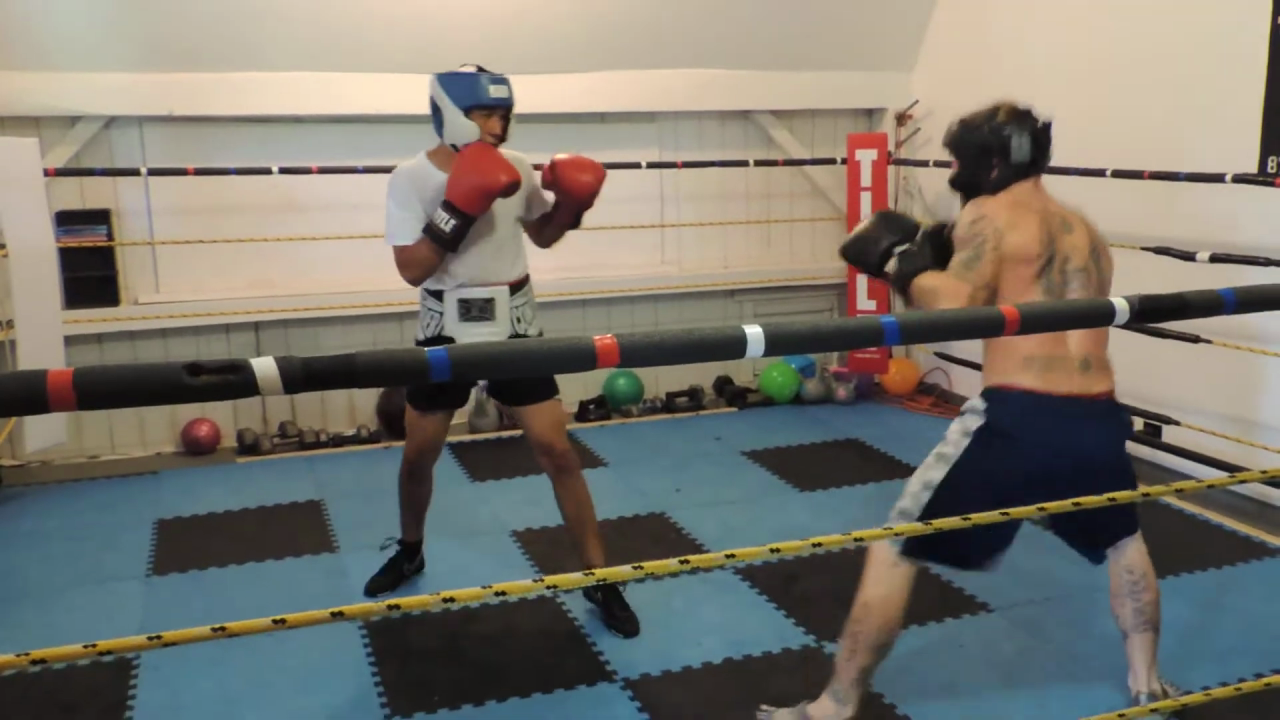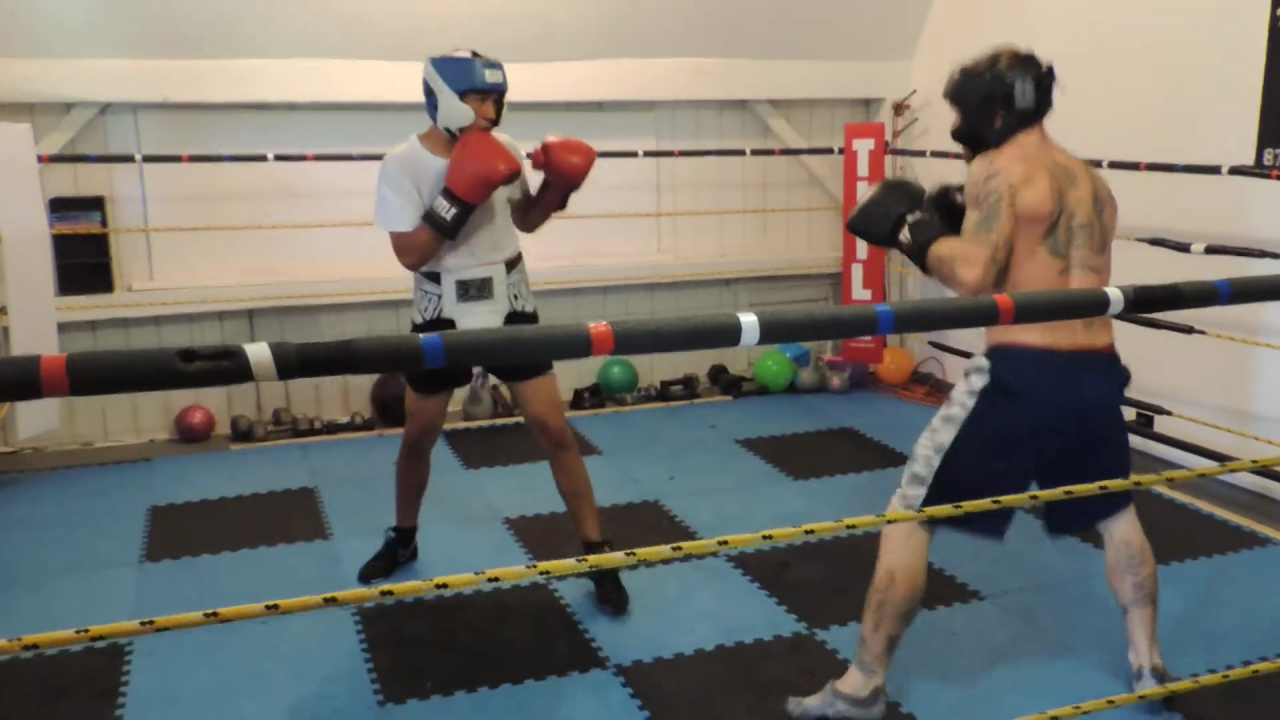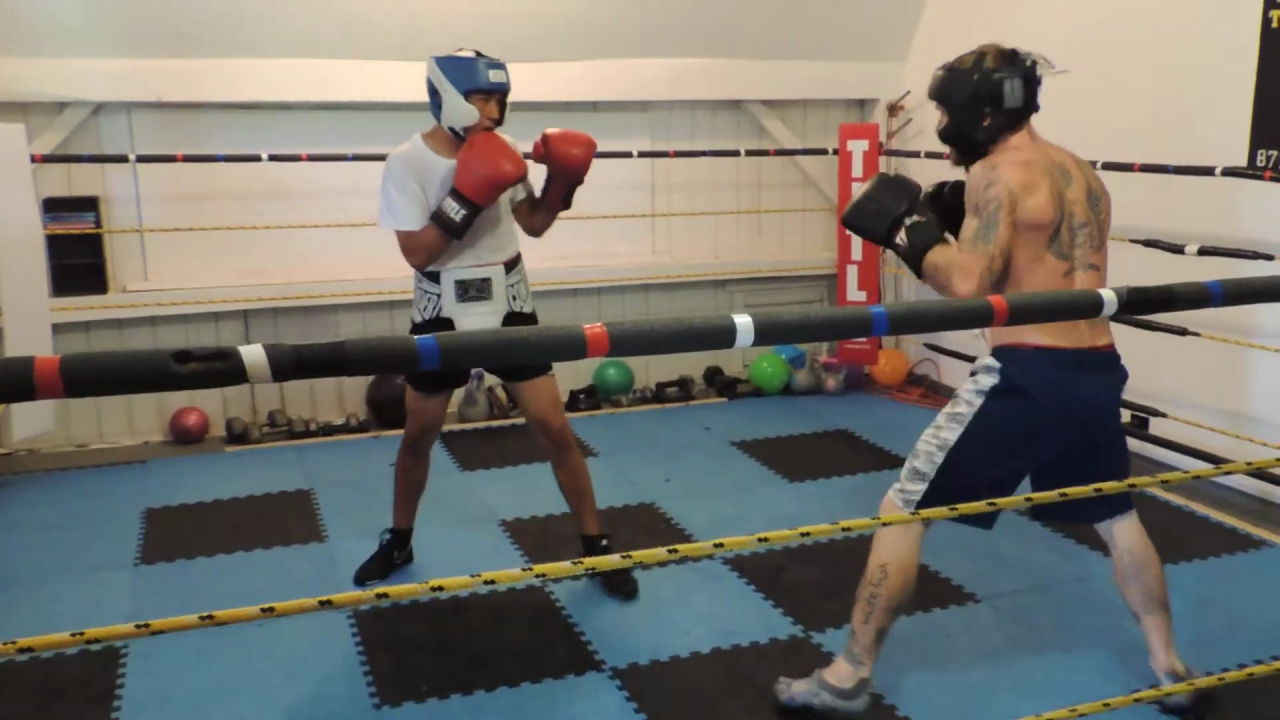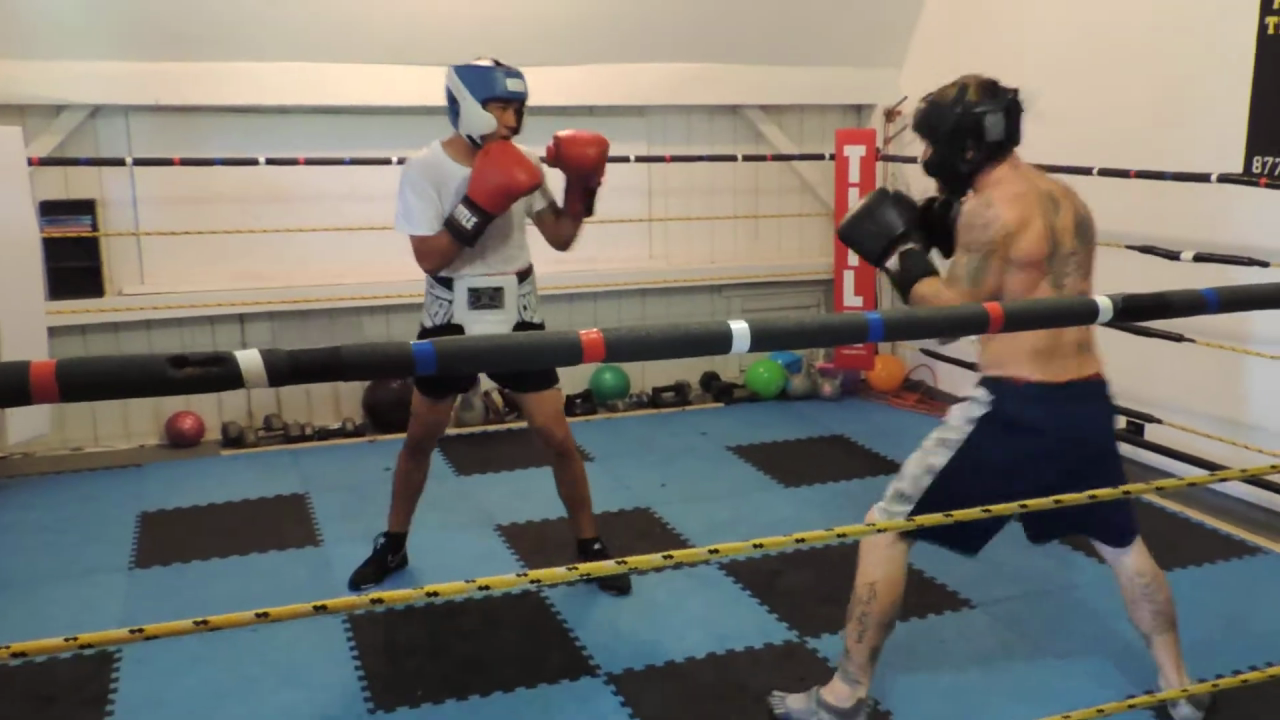
dt=0.1s
person 1, frame 1
left shoulder: (990, 213)
right shoulder: (1088, 233)
left elbow: (953, 302)
left wrist: (900, 262)
left hip: (1016, 418)
right hip: (1095, 418)
left knee: (894, 553)
right knee: (1124, 540)
person 1, frame 2
left shoulder: (999, 169)
right shoulder: (1092, 182)
left elbow: (972, 276)
left wrist: (913, 229)
left hip: (1019, 375)
right hip: (1095, 373)
left knee: (908, 521)
right knee: (1116, 516)
right ankle: (1149, 666)
person 1, frame 3
left shoulder: (999, 174)
right shoulder: (1083, 174)
left elbow: (967, 283)
left wrist: (905, 231)
right wrist: (963, 218)
left hip: (1024, 377)
right hip: (1095, 372)
left knee: (901, 513)
right knee: (1117, 519)
person 1, frame 4
left shoulder: (992, 206)
right shoulder: (1067, 199)
left elbow: (954, 307)
left wrist: (898, 253)
right wrist: (951, 234)
left hip: (1013, 408)
right hip: (1084, 401)
left knee: (885, 529)
right knee: (1121, 543)
person 2, frame 1
left shoulder: (514, 169)
right shoulder: (410, 179)
left elbow: (542, 235)
right elbow: (411, 269)
left wrist: (571, 203)
right wrist: (459, 207)
left hip: (513, 327)
right hip: (444, 332)
left knee: (557, 454)
right knee: (418, 456)
left ankle: (599, 580)
right ankle: (409, 551)
person 2, frame 2
left shoulder: (503, 152)
right shoulder: (403, 164)
left elbow: (525, 220)
right elbow: (409, 254)
left wrist: (559, 185)
right wrist: (458, 195)
left hip: (509, 307)
right hip: (443, 313)
left knee: (554, 430)
right knee: (417, 438)
left ankle: (596, 553)
right ankle: (403, 539)
person 2, frame 3
left shoulder: (503, 153)
right shoulder: (407, 164)
left elbow: (533, 223)
right elbow: (417, 254)
left wrist: (565, 179)
right wrist: (467, 197)
left hip: (509, 307)
right hip: (443, 312)
left knee: (554, 429)
right knee: (418, 437)
left ankle: (595, 543)
right ankle: (398, 541)
person 2, frame 4
left shoulder: (517, 162)
right shoulder: (423, 169)
left elbow: (560, 239)
right elbow: (429, 258)
left wrist: (582, 187)
right wrist: (479, 205)
left hip: (517, 315)
right hip: (452, 318)
left knee: (557, 439)
right knee: (421, 440)
left ankle: (590, 546)
right ankle: (393, 544)
